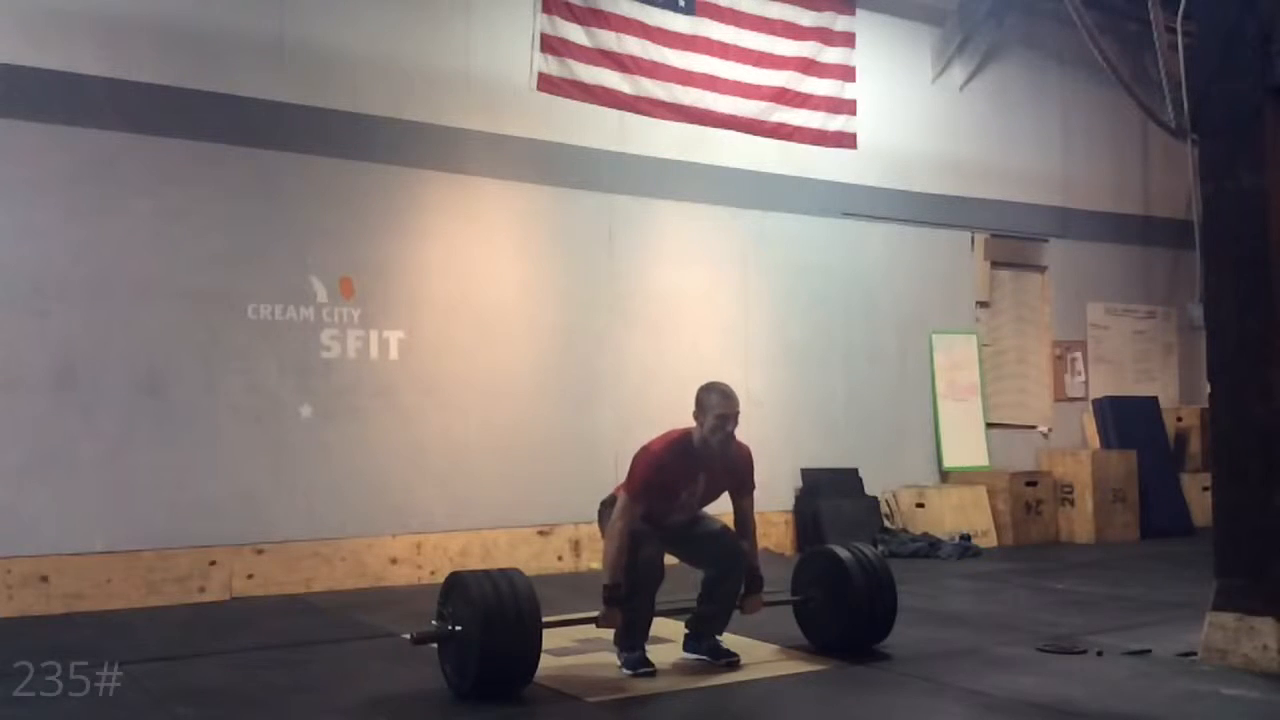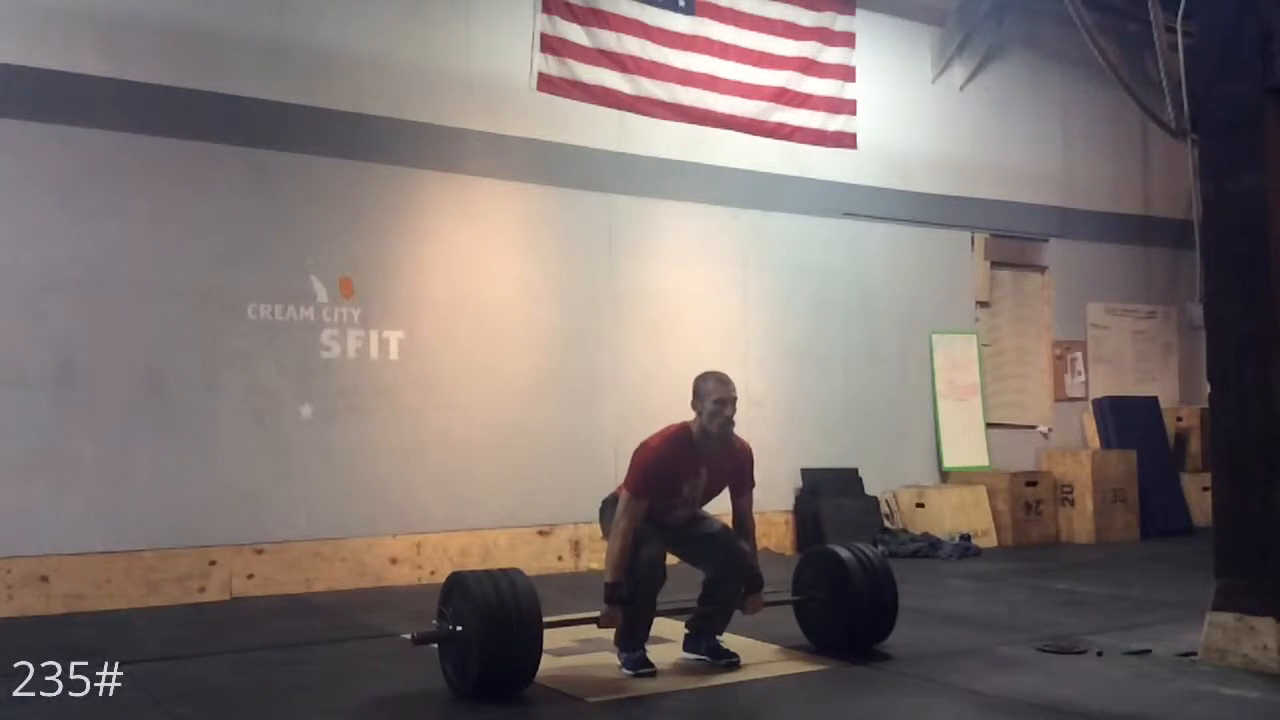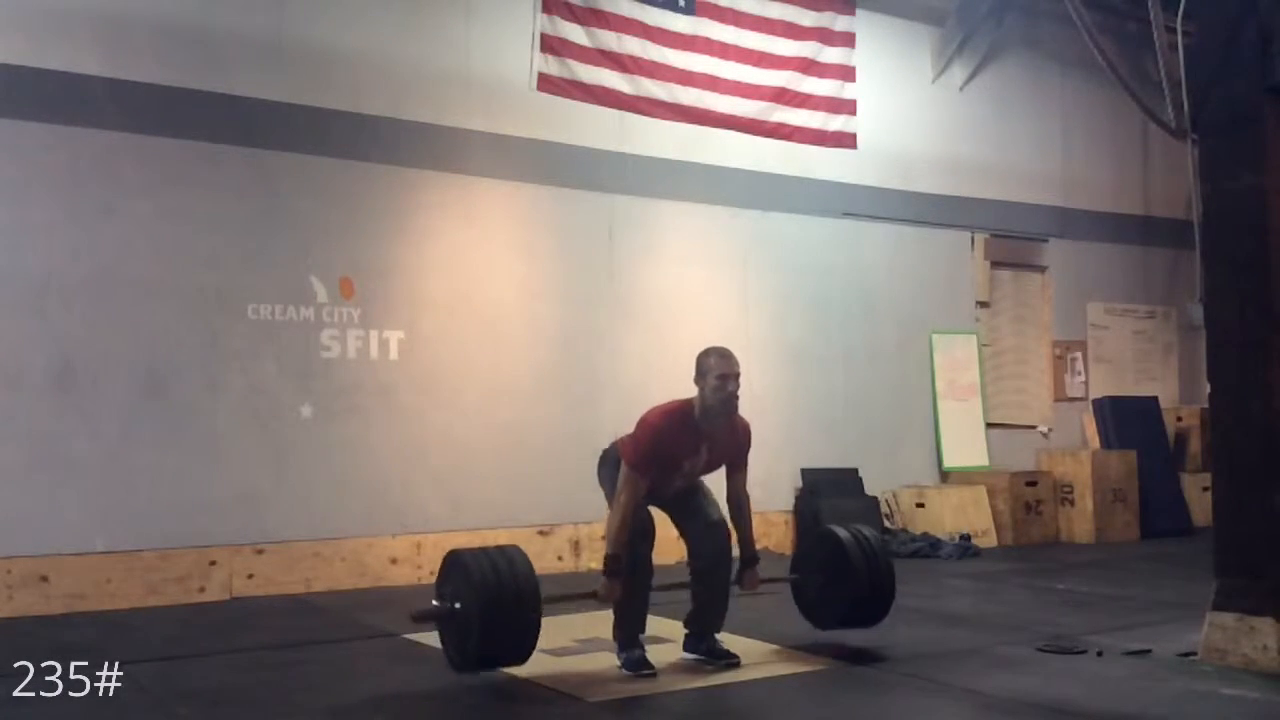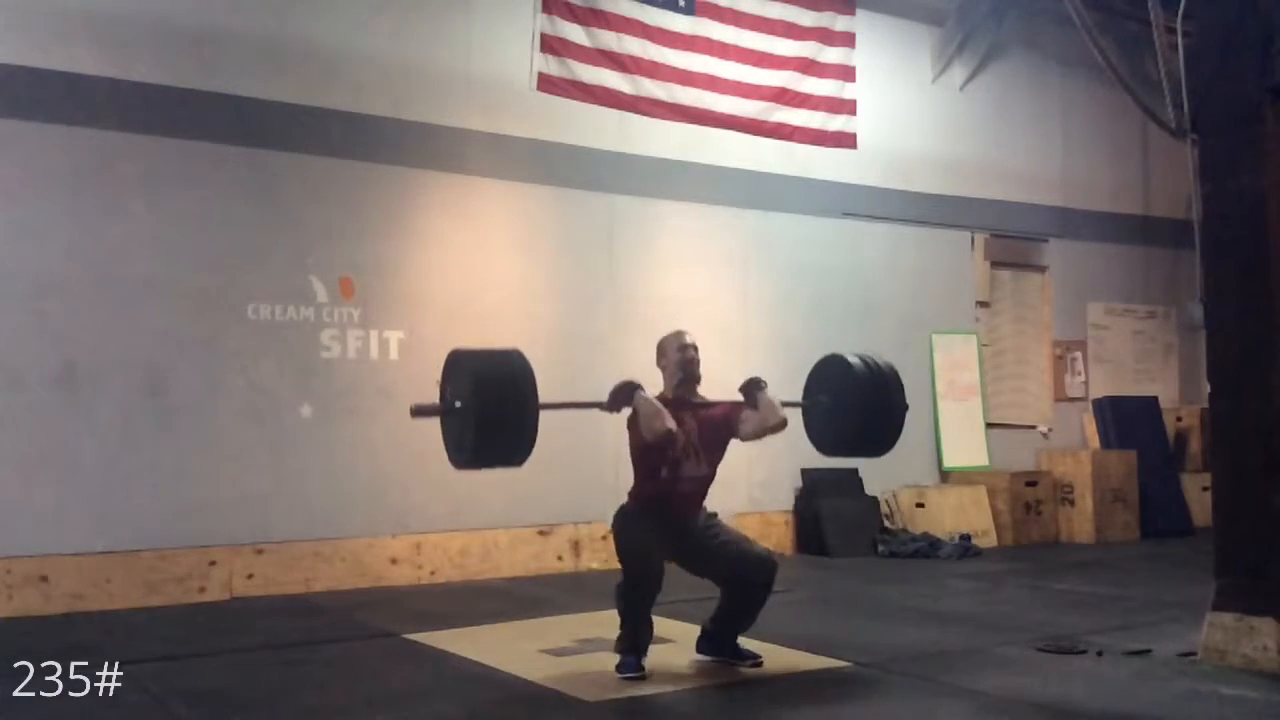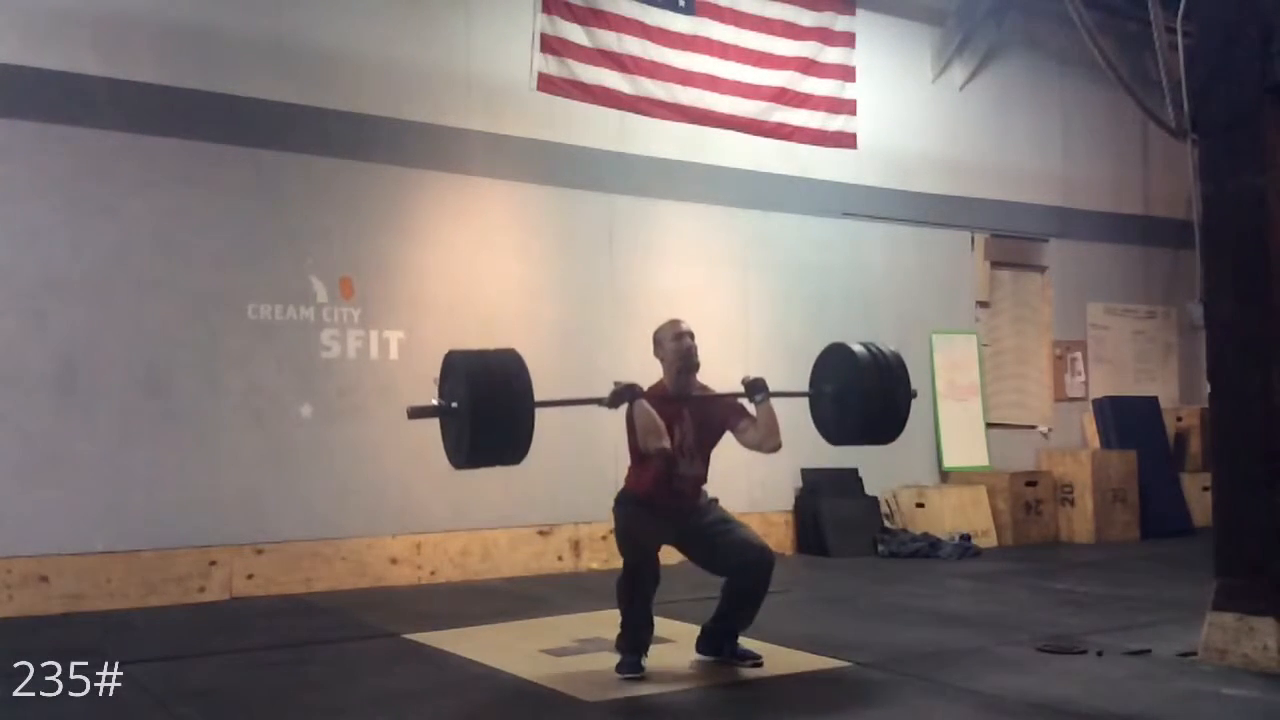
dt=1s
person 1, frame 1
left shoulder: (739, 458)
right shoulder: (659, 455)
left elbow: (745, 521)
right elbow: (620, 524)
left wrist: (753, 583)
right wrist: (611, 598)
left hip: (680, 518)
right hip: (630, 514)
left knee: (732, 553)
right knee: (647, 558)
left ankle: (701, 637)
right ankle: (630, 647)
person 1, frame 2
left shoulder: (739, 453)
right shoulder: (659, 450)
left elbow: (744, 519)
right elbow: (624, 525)
left wrist: (754, 583)
right wrist: (612, 598)
left hip: (683, 517)
right hip: (630, 513)
left knee: (735, 556)
right knee: (648, 560)
left ankle: (702, 637)
right ankle: (630, 648)
person 1, frame 3
left shoulder: (738, 431)
right shoulder: (660, 425)
left elbow: (738, 496)
right elbow: (625, 502)
left wrist: (749, 559)
right wrist: (611, 571)
left hip: (680, 480)
right hip: (624, 469)
left knee: (715, 541)
right knee: (637, 543)
left ankle: (701, 637)
right ankle: (629, 646)
person 1, frame 4
left shoulder: (720, 412)
right shoulder: (648, 409)
left elbow: (774, 422)
right elbow: (666, 431)
left wrist: (758, 393)
right wrist: (635, 394)
left hip: (693, 519)
right hip: (644, 516)
left knee: (759, 566)
right knee: (643, 568)
left ankle: (718, 639)
right ankle: (632, 649)
person 1, frame 5
left shoulder: (718, 403)
right shoulder: (648, 402)
left elbow: (769, 441)
right elbow: (658, 447)
left wrist: (760, 397)
right wrist: (634, 400)
left hip: (693, 504)
right hip: (643, 505)
left knee: (755, 557)
right knee: (641, 560)
left ankle: (719, 639)
right ankle: (632, 649)
